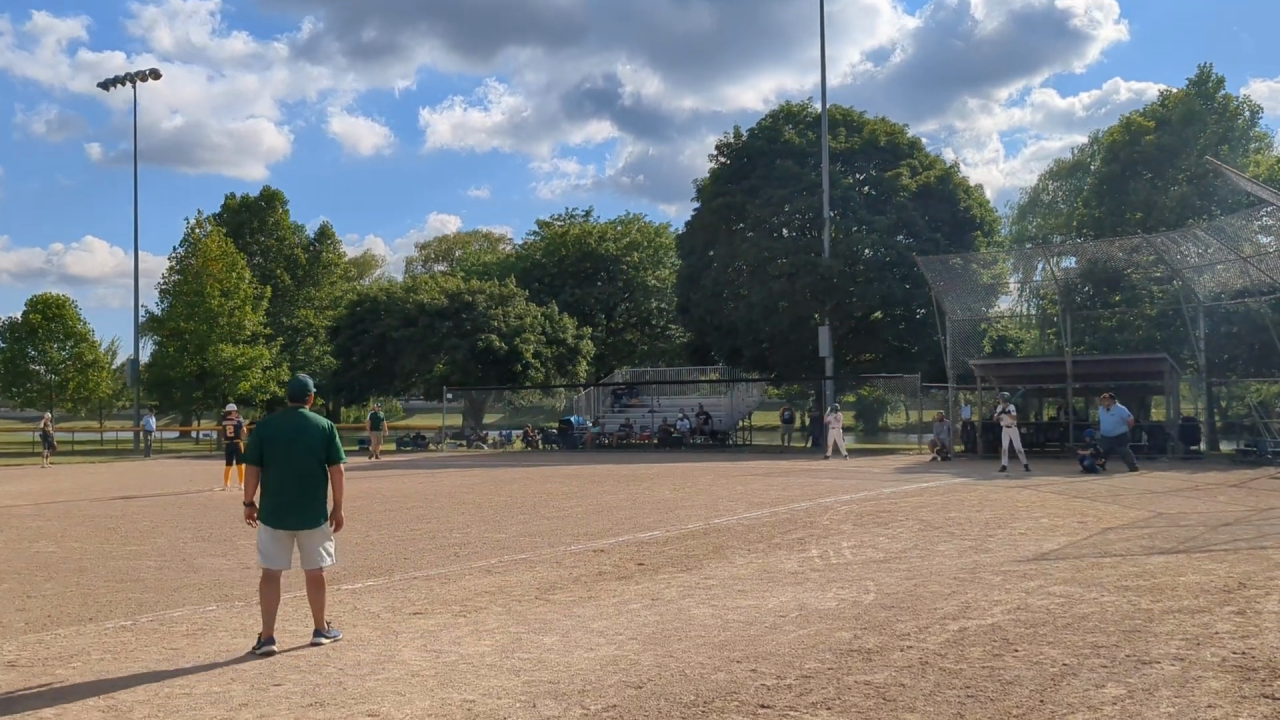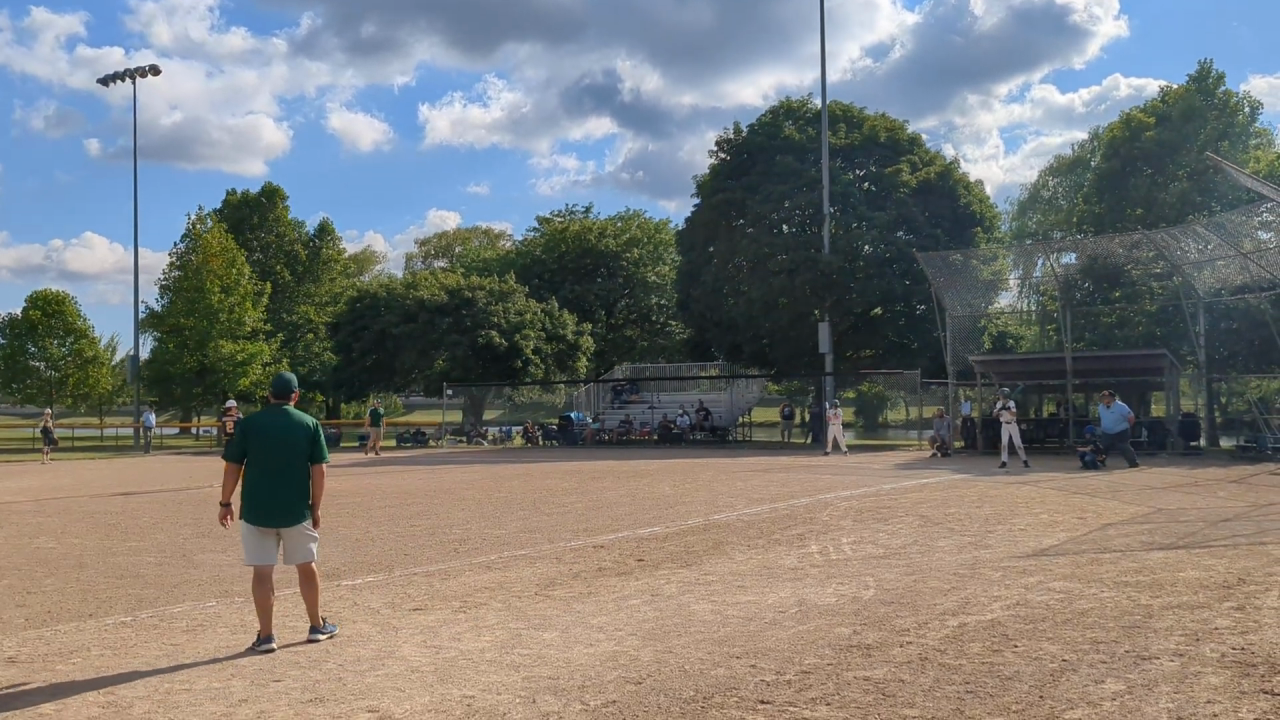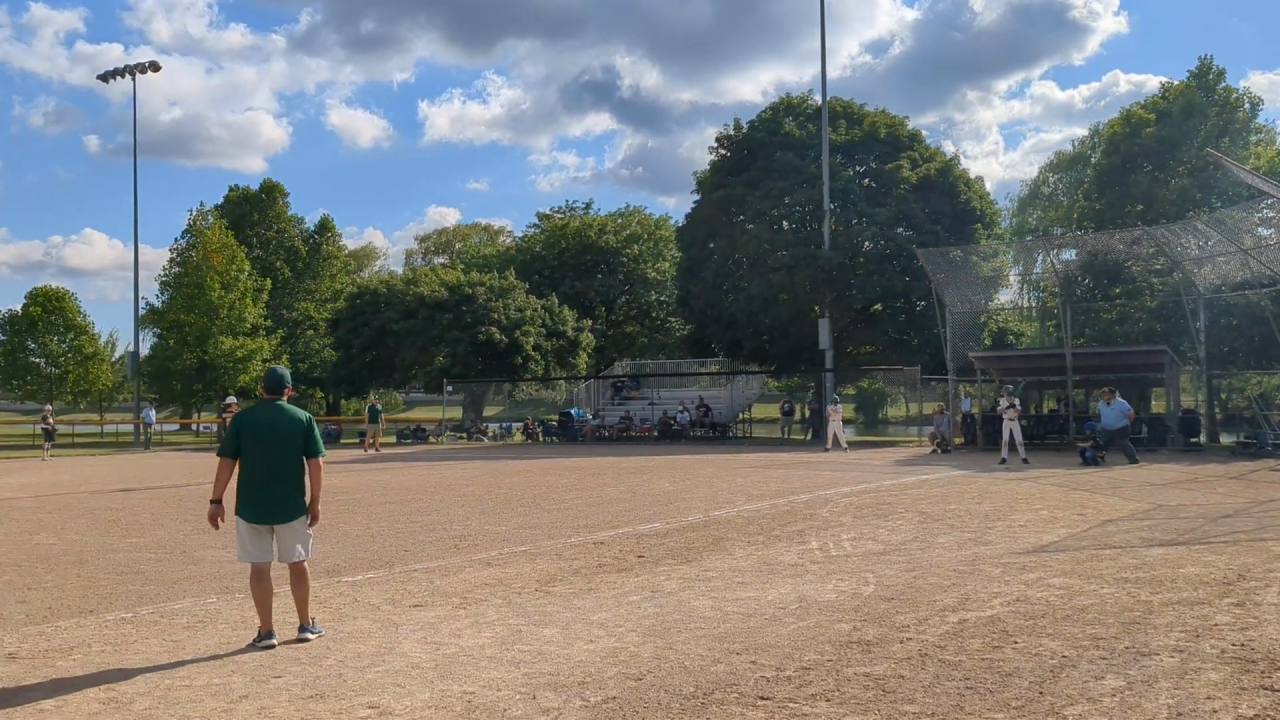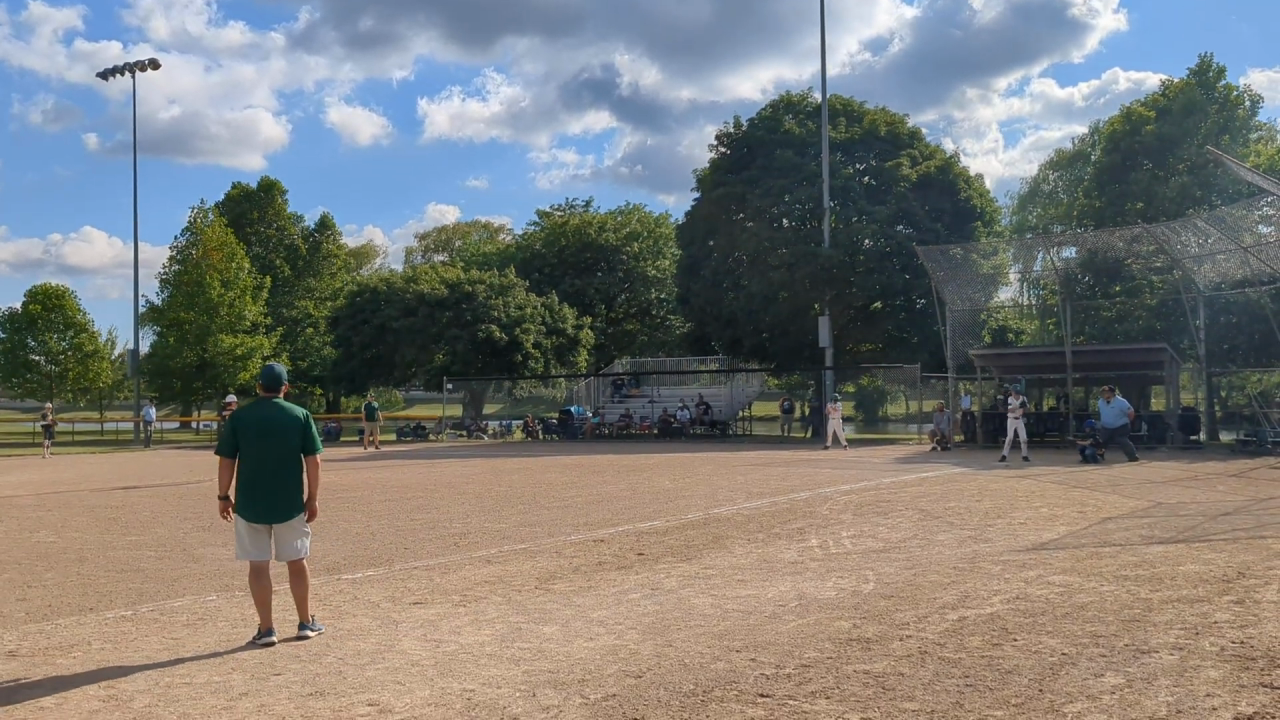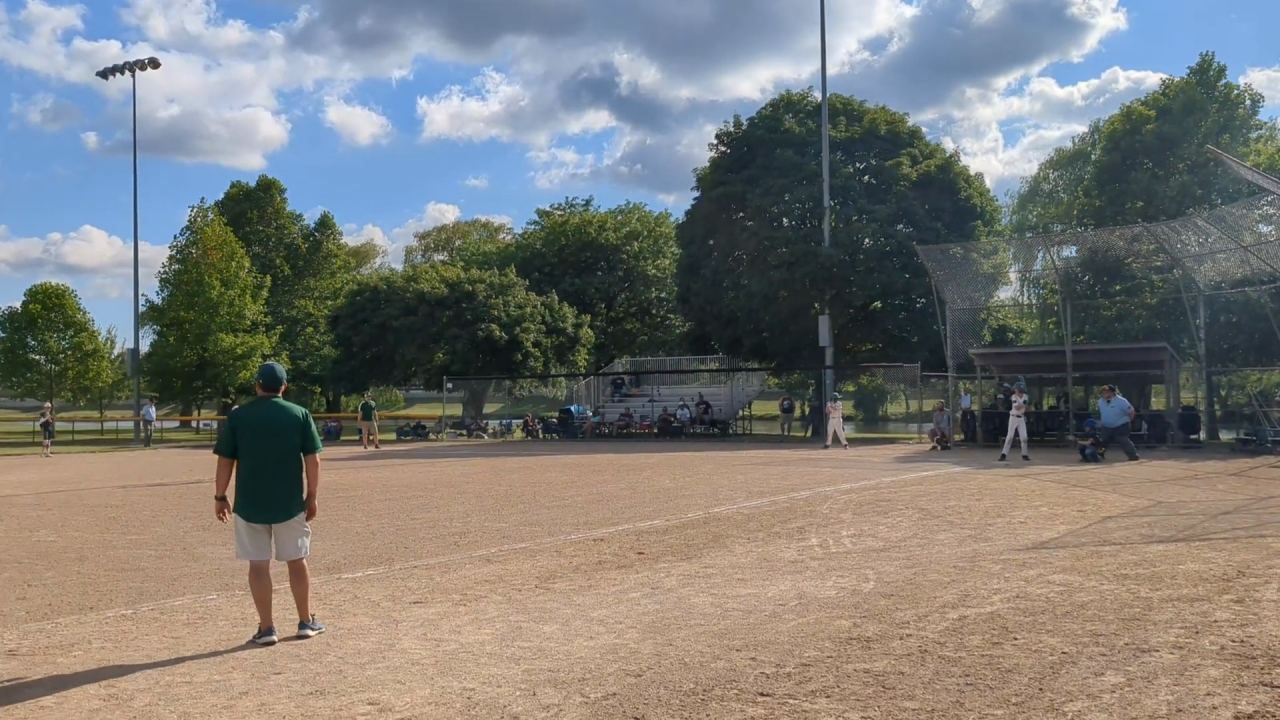
dt=0.3s
person 1, frame 1
left shoulder: (265, 426)
right shoulder: (324, 426)
left elbow: (252, 469)
right elbow: (337, 470)
left wrist: (249, 503)
right wrist: (338, 508)
left hip: (273, 513)
right hip: (313, 513)
left knee: (270, 573)
right knee: (315, 571)
left ankle: (267, 637)
right ankle: (321, 629)
person 1, frame 2
left shoulder: (248, 423)
right shoulder: (309, 424)
left elbow: (233, 467)
right elbow: (319, 470)
left wrist: (225, 503)
right wrist: (315, 507)
left hip: (256, 510)
right hip: (296, 510)
left knee: (262, 571)
right knee: (306, 565)
left ankle: (266, 635)
right ankle: (317, 625)
person 1, frame 3
left shoulder: (242, 419)
right shoulder: (303, 419)
left elbow: (226, 463)
right elbow: (316, 464)
left wrist: (216, 501)
right wrist: (315, 501)
left hip: (251, 506)
right hip: (291, 506)
left knee: (259, 568)
right knee: (298, 564)
left ankle: (267, 631)
right ankle: (306, 625)
person 1, frame 4
left shoulder: (238, 417)
right shoulder: (301, 416)
left elbow: (226, 462)
right elbow: (313, 461)
left wrist: (223, 497)
right wrist: (312, 498)
left hip: (250, 504)
right hip: (291, 503)
left knee: (258, 565)
right knee: (296, 562)
left ankle: (266, 629)
right ankle: (306, 623)
person 1, frame 5
left shoulder: (237, 416)
right shoulder: (300, 414)
left elbow: (225, 461)
right elbow: (313, 460)
left wrist: (220, 497)
right wrist: (311, 497)
left hip: (250, 504)
right hip: (290, 503)
left knee: (258, 565)
right knee: (297, 561)
left ankle: (266, 628)
right ankle: (306, 622)
